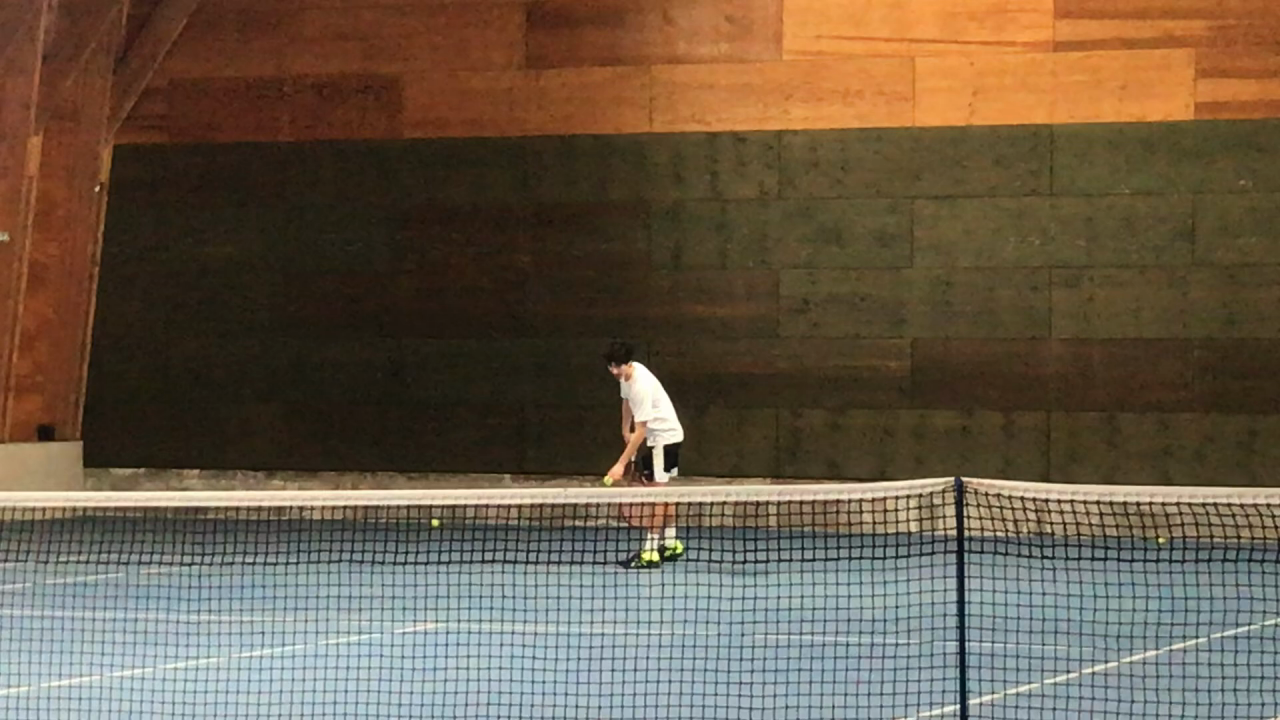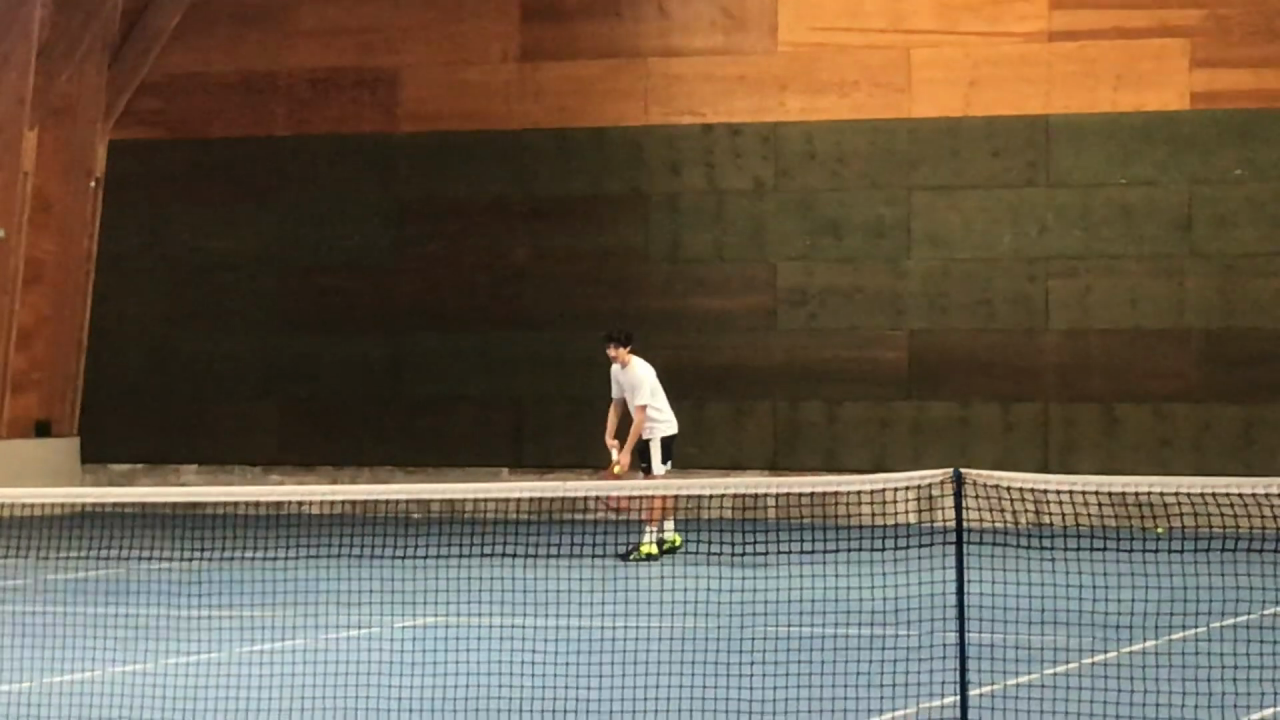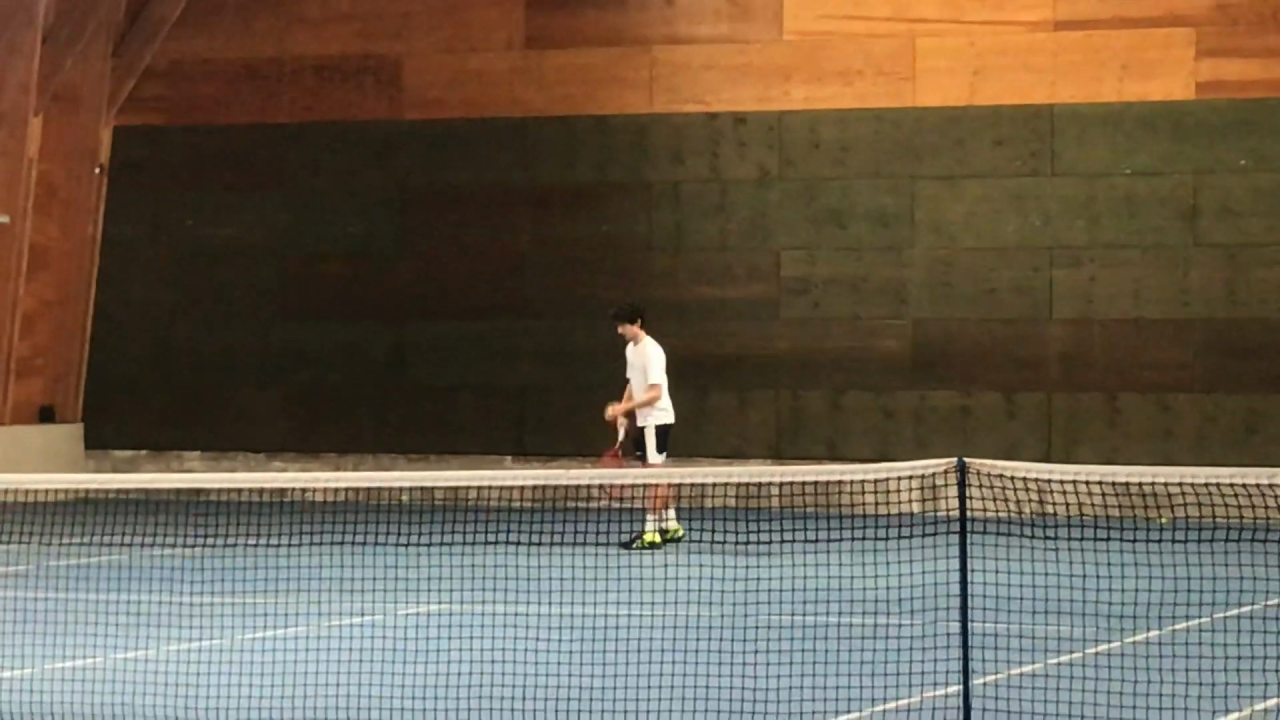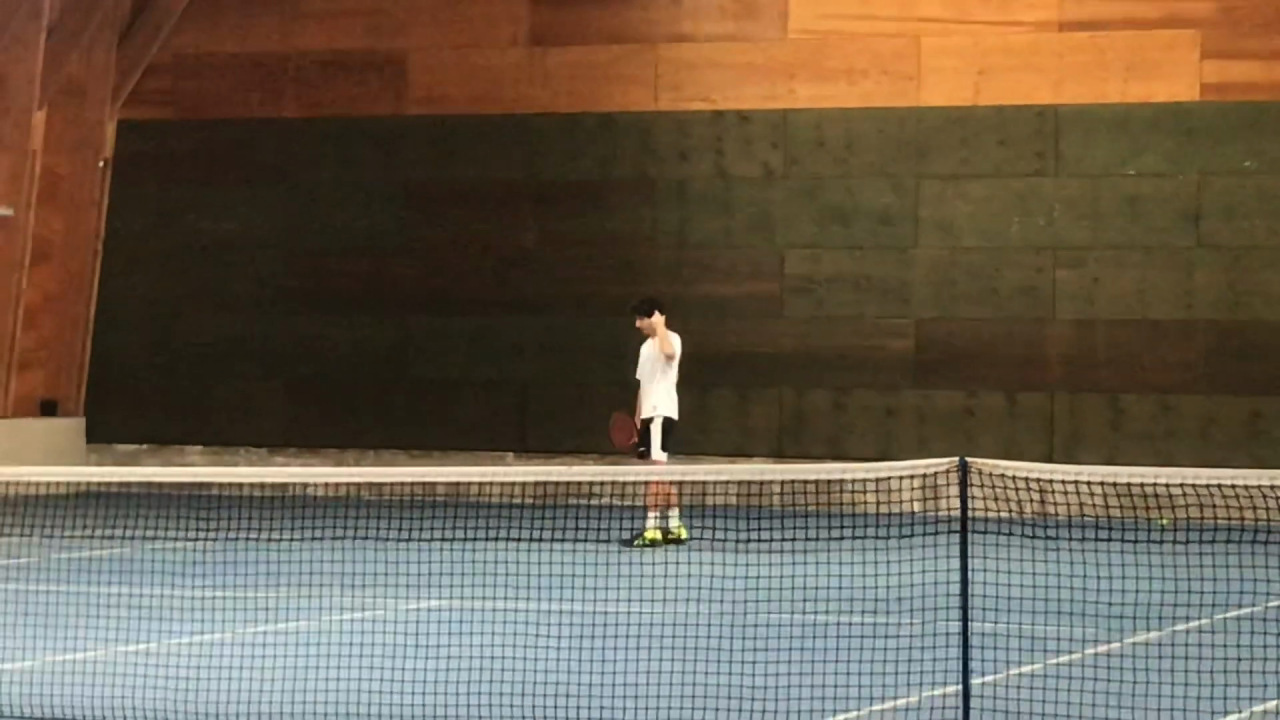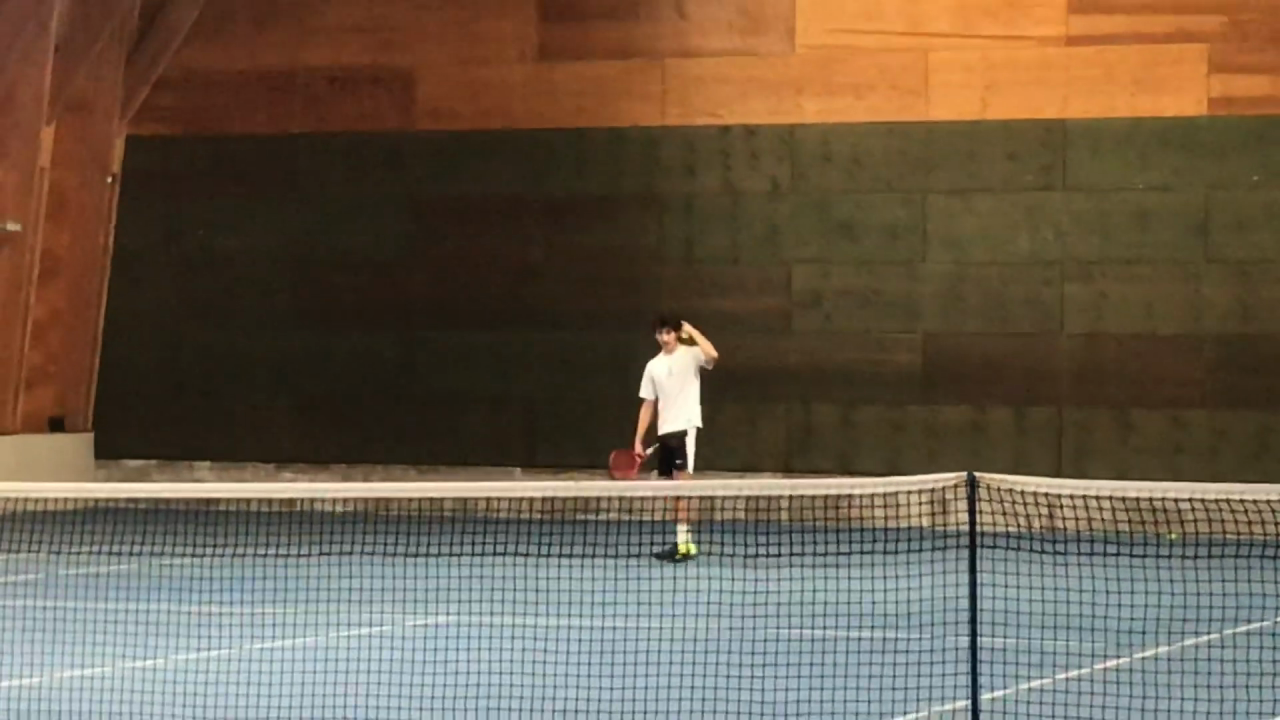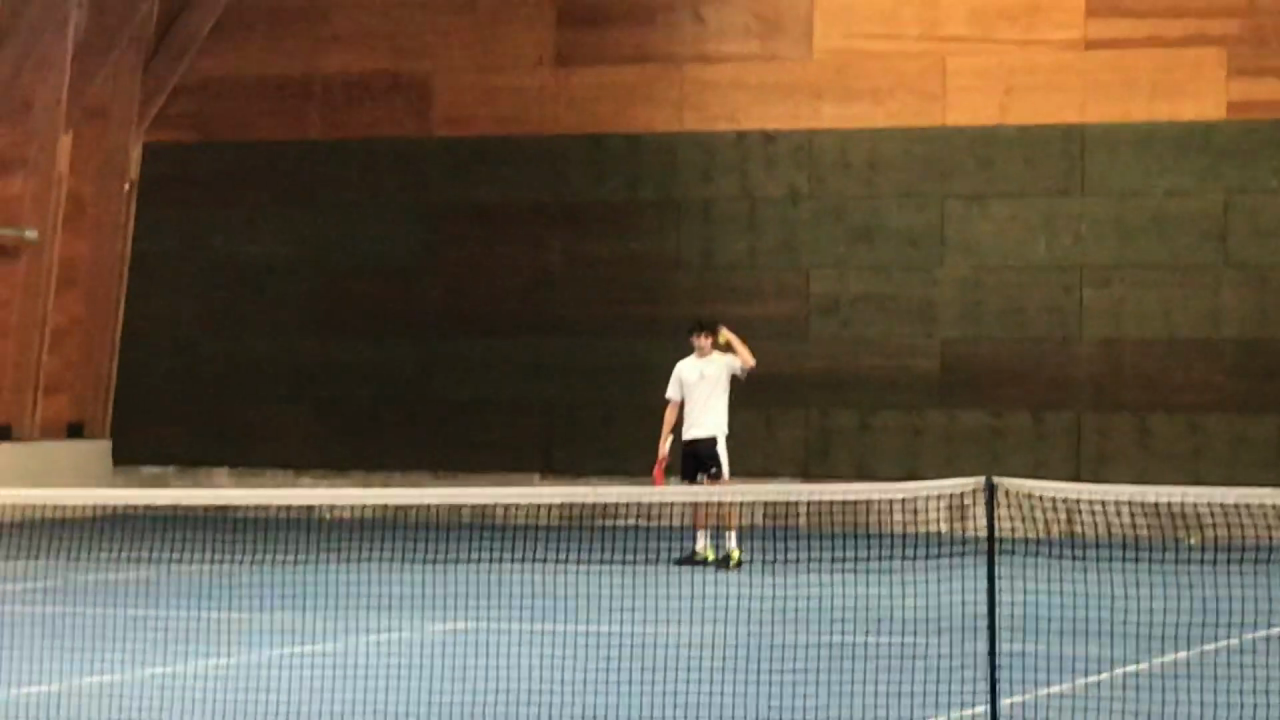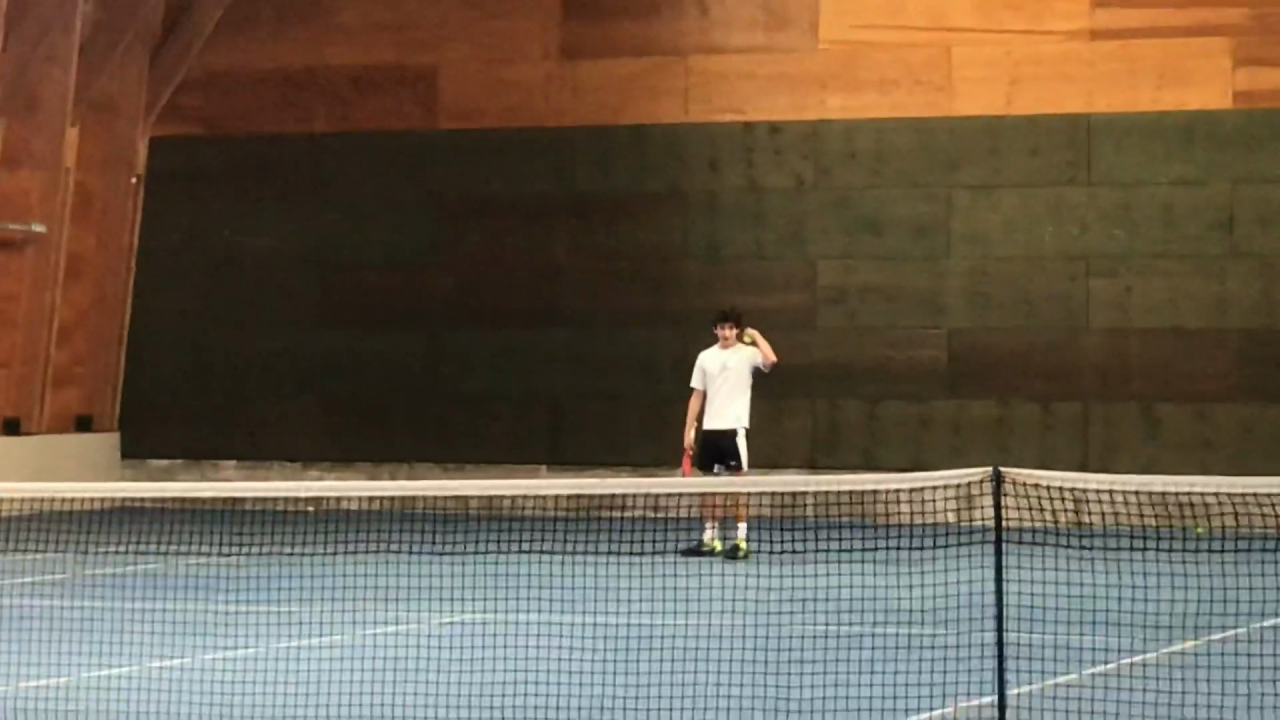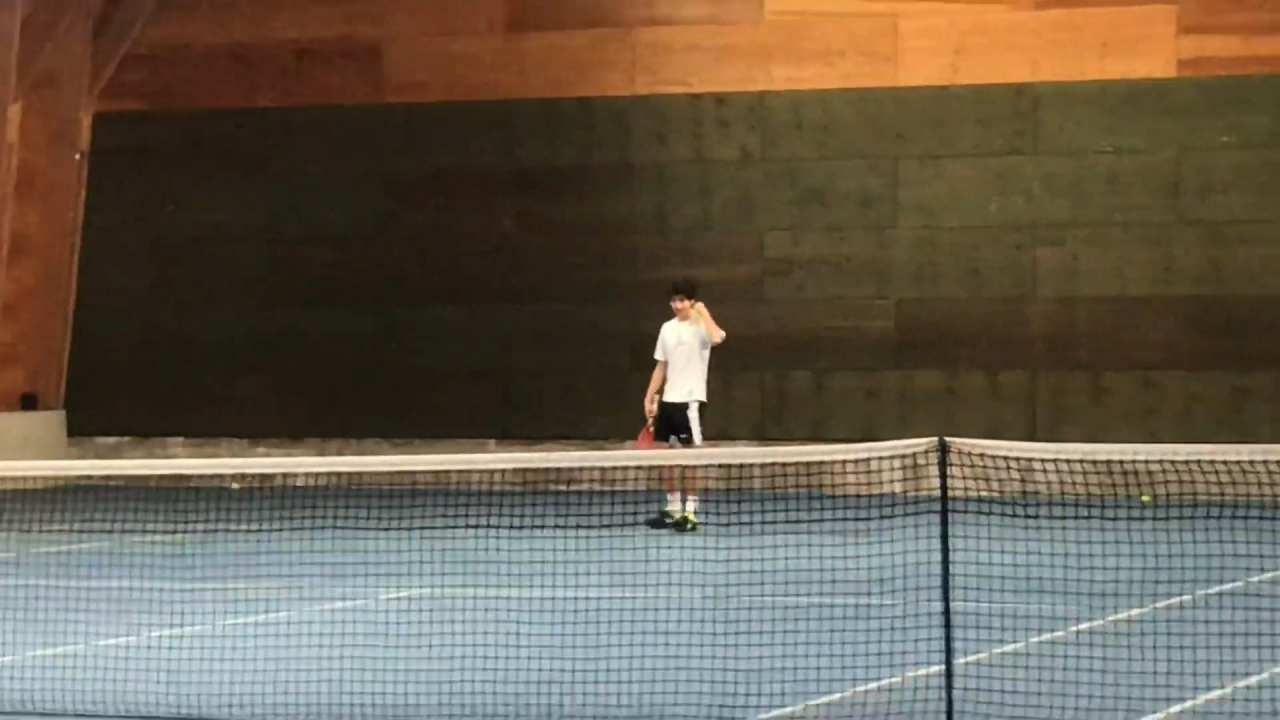
dt=0.4s
person 1, frame 1
left shoulder: (642, 386)
right shoulder: (627, 374)
left elbow: (640, 431)
right elbow: (627, 402)
left wrist: (621, 464)
right wrist: (626, 431)
left hip: (665, 437)
right hip: (664, 436)
left ankle: (650, 551)
right ankle: (671, 544)
person 1, frame 2
left shoulder: (640, 372)
right shoulder: (616, 369)
left elbow: (640, 416)
right elbow: (616, 404)
left wrist: (627, 452)
right wrist: (609, 436)
left hip: (660, 429)
right hip: (651, 431)
left ankle: (649, 544)
right ankle: (669, 537)
person 1, frame 3
left shoulder: (652, 351)
right shoulder: (630, 349)
left elbow: (656, 394)
left wrist: (623, 408)
right wrist: (622, 412)
left hip: (657, 419)
right hip: (645, 420)
left ankle: (651, 533)
right ankle: (671, 526)
person 1, frame 4
left shoulder: (669, 339)
right shoulder: (646, 346)
left elbow: (669, 353)
left wrist: (659, 326)
right wrist: (637, 417)
left hip: (662, 414)
right hip: (649, 414)
left ankle: (652, 531)
right ankle: (675, 527)
person 1, frame 5
left shoulder: (690, 355)
right shoulder: (653, 365)
left elbow: (712, 355)
right elbow: (648, 405)
left wrist: (693, 332)
right wrist: (638, 440)
left hip: (686, 427)
right hip: (665, 432)
left knee: (683, 483)
left ankle: (684, 544)
right ankle: (681, 543)
person 1, frame 6
left shoulder: (724, 361)
right shoulder: (682, 367)
left elbow: (749, 363)
right elbow: (673, 406)
left wrist: (731, 338)
right wrist: (663, 441)
left hip: (714, 435)
right hip: (689, 437)
left ankle: (733, 549)
right ankle: (702, 548)
person 1, frame 7
left shoulder: (747, 353)
right shoulder: (705, 357)
left elbow: (771, 360)
right elbow: (697, 395)
left wrist: (756, 336)
right wrist: (688, 429)
left hip: (735, 427)
right hip: (709, 428)
left ankle: (741, 540)
right ankle: (710, 540)
person 1, frame 8
left shoulder: (701, 325)
right shoulder: (666, 329)
left elbow: (717, 339)
left wrist: (704, 312)
right wrist: (649, 397)
left hip: (690, 400)
right hip: (668, 399)
left ankle: (690, 512)
right ankle: (672, 510)
